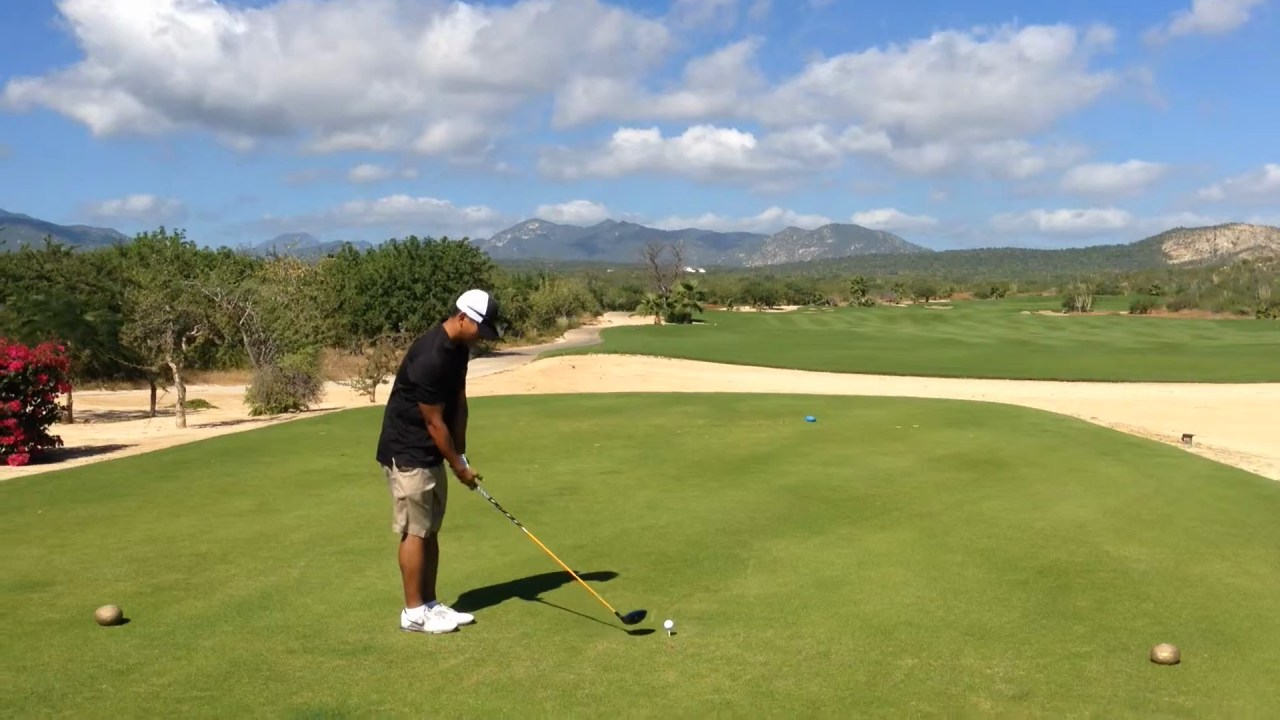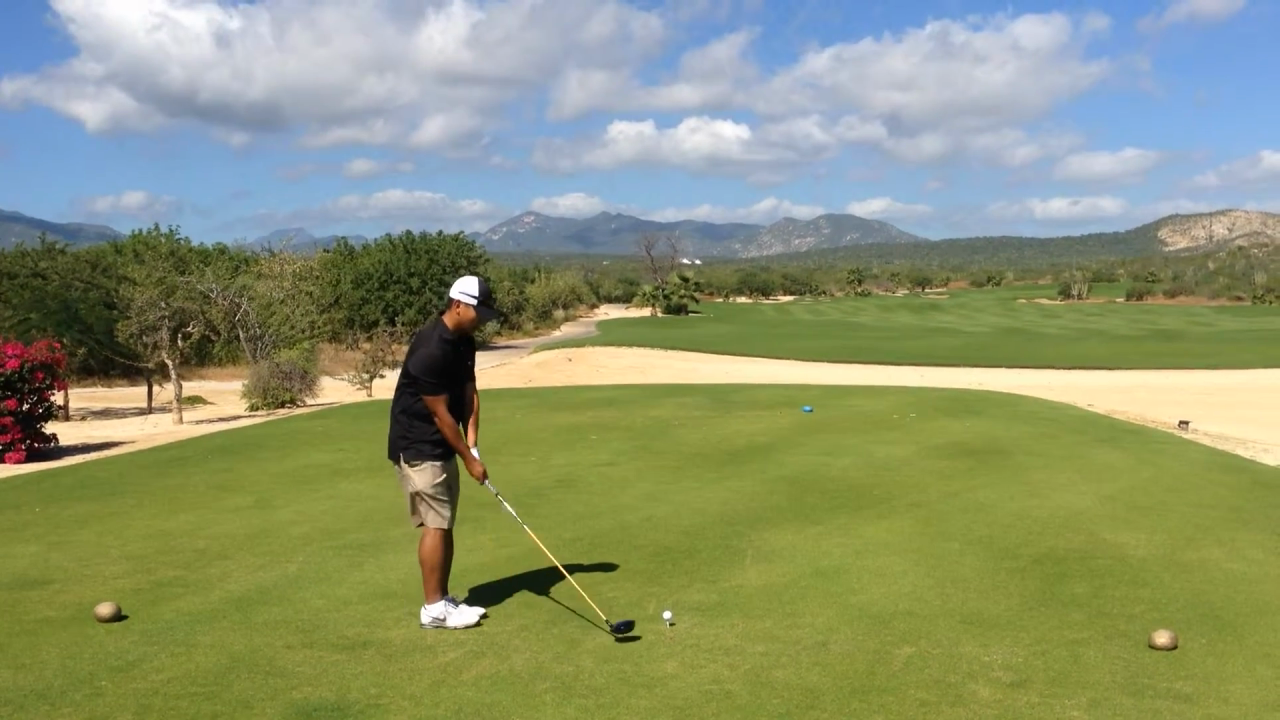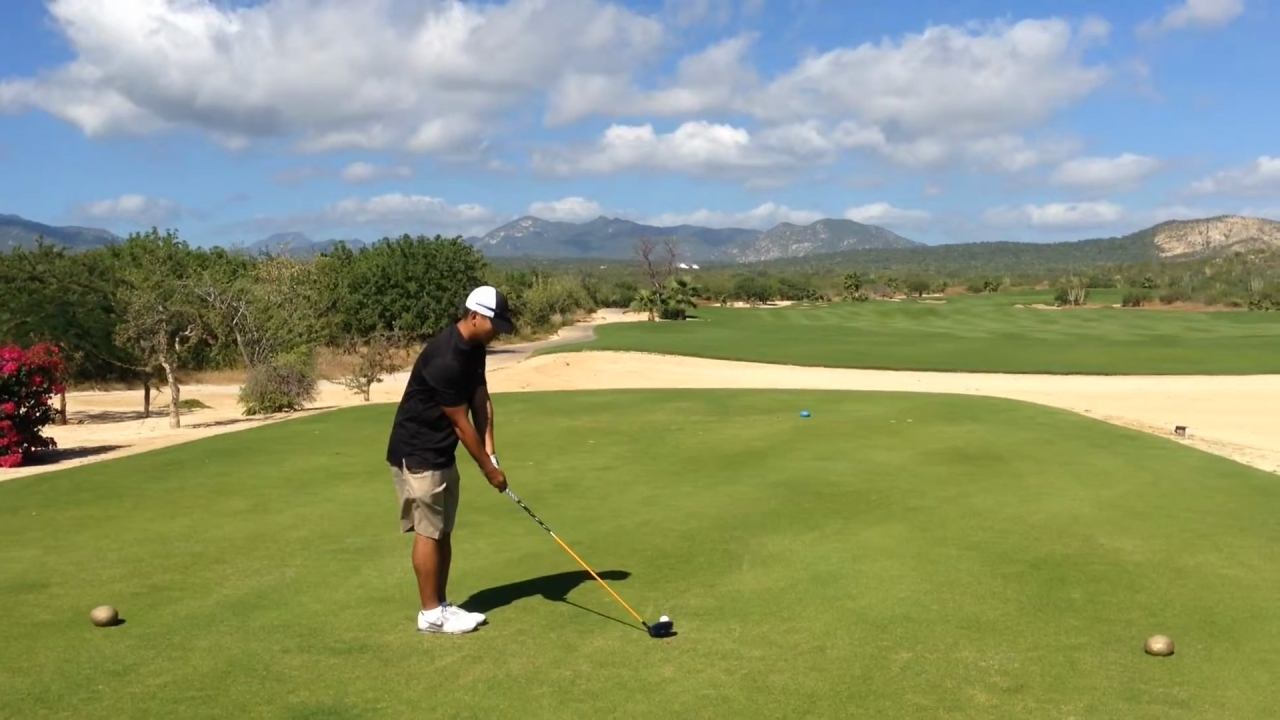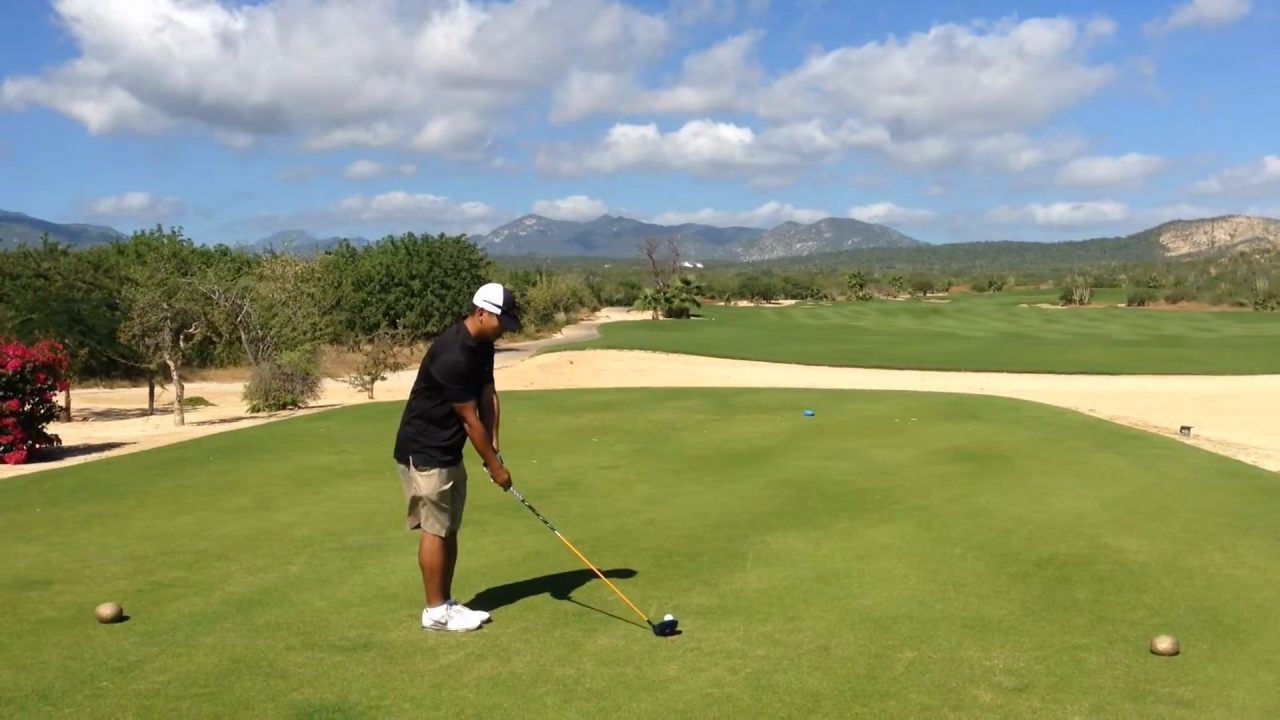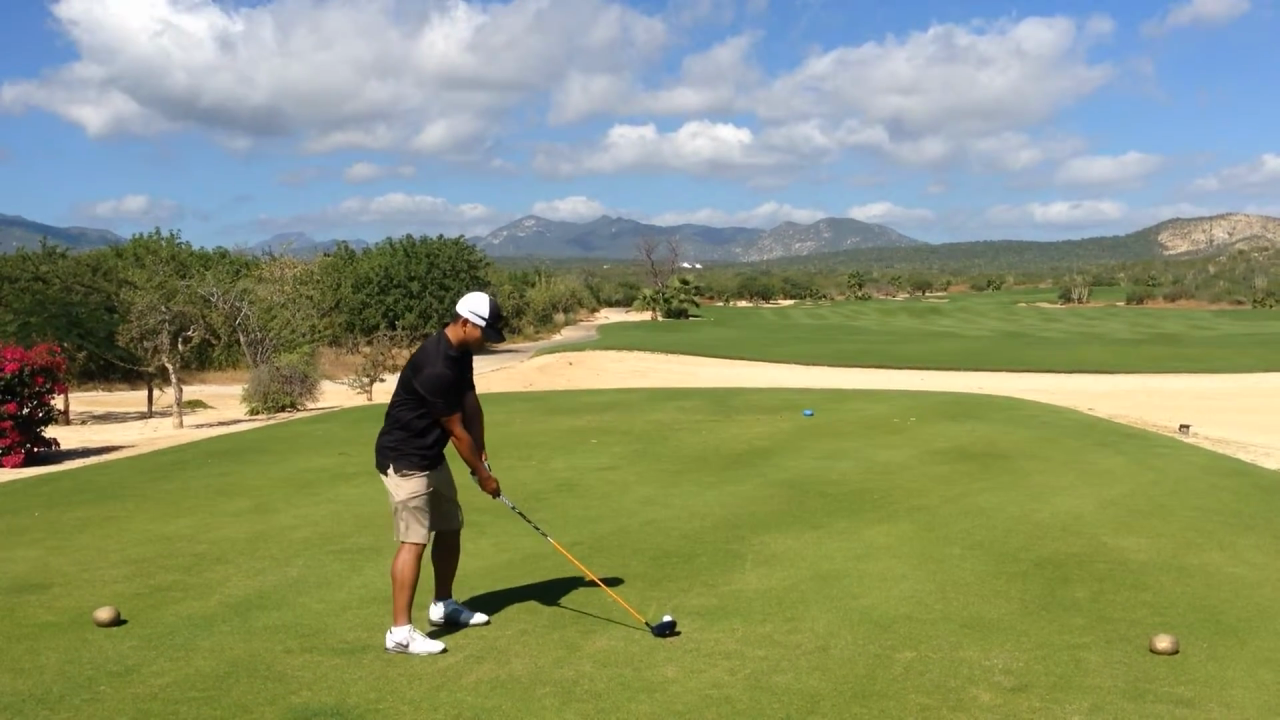
dt=1s
person 1, frame 1
left shoulder: (459, 348)
right shoulder: (430, 357)
left elbow: (459, 404)
right elbow: (434, 422)
left wrist: (461, 456)
right wrist: (459, 466)
left hip: (430, 453)
right hip: (407, 453)
left knee: (430, 531)
right knee: (415, 531)
left ankle: (430, 603)
right ankle: (414, 612)
person 1, frame 2
left shoulder: (464, 342)
right shoulder: (430, 349)
left elbow: (469, 395)
right elbow: (439, 414)
left wrist: (473, 448)
right wrist: (469, 459)
left hip: (442, 448)
right hip: (417, 448)
left knee: (446, 524)
right knee: (435, 525)
left ankle: (444, 598)
right ankle: (433, 608)
person 1, frame 3
left shoulder: (474, 348)
right shoulder: (445, 359)
left elbow: (480, 400)
right elbow: (460, 422)
left wrist: (491, 452)
right wrist: (488, 468)
left hip: (441, 453)
right hip: (416, 454)
left knee: (443, 531)
right knee: (428, 532)
left ankle: (442, 604)
right ankle: (430, 613)
person 1, frame 4
left shoulder: (483, 345)
right shoulder: (452, 355)
left elbow: (488, 397)
right elbow: (470, 419)
left wrist: (495, 451)
right wrist: (494, 465)
left hip: (449, 451)
right hip: (424, 452)
left knee: (450, 530)
right knee: (434, 530)
left ankle: (446, 603)
right ankle: (435, 611)
person 1, frame 5
left shoulder: (461, 352)
right shoulder: (435, 367)
left elbow: (471, 404)
right elbow: (457, 430)
left wrist: (483, 458)
right wrist: (483, 475)
left hip: (430, 456)
right hip: (403, 459)
left knee: (450, 528)
right knee: (413, 540)
left ankle: (443, 605)
right ankle: (400, 631)
